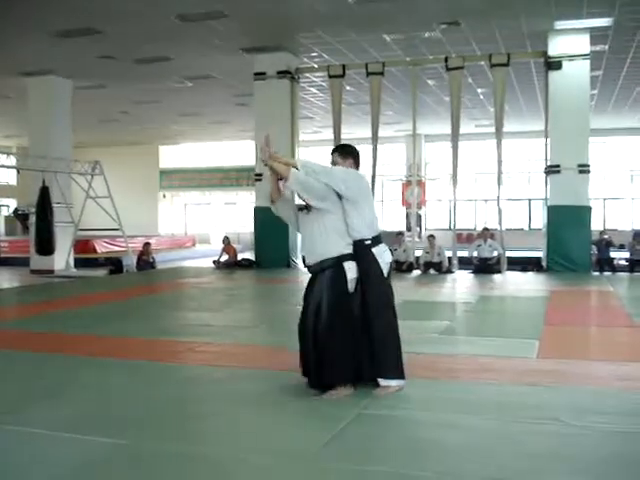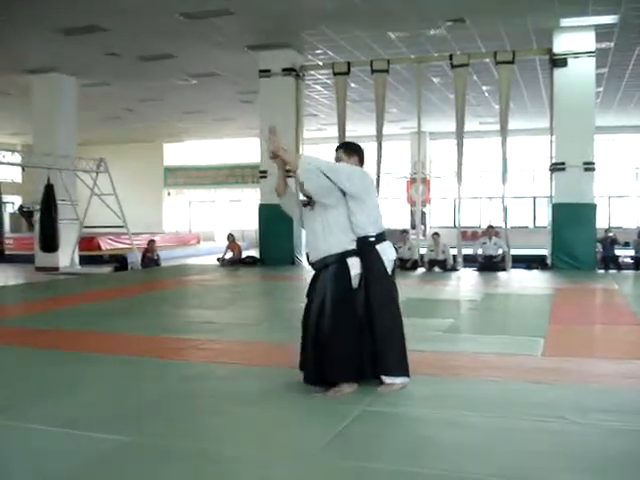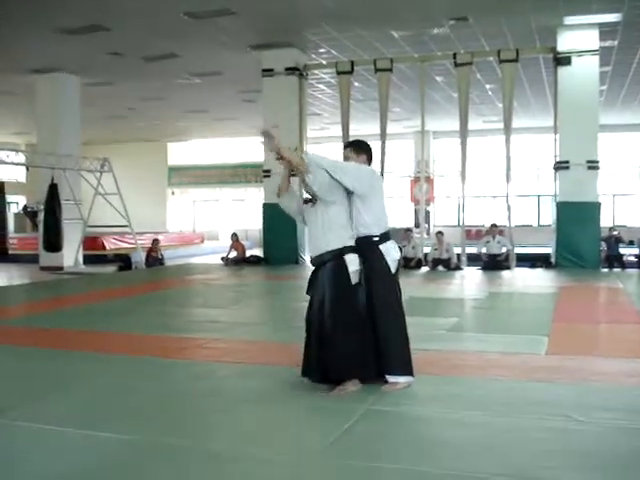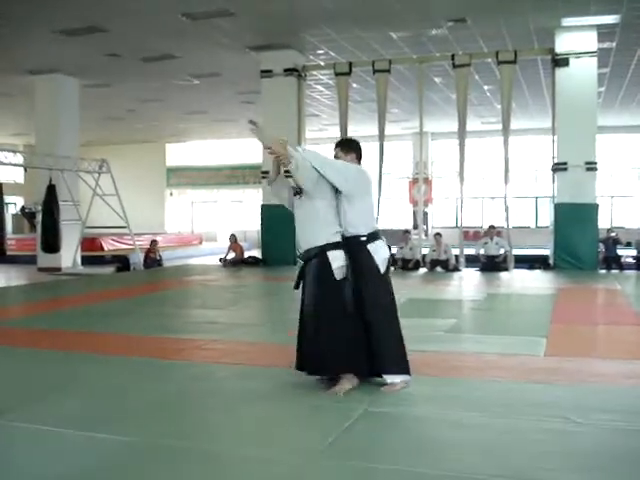
dt=0.4s
person 1, frame 1
left shoulder: (355, 180)
right shoulder: (343, 186)
left elbow: (316, 171)
left wrist: (282, 160)
left hip: (370, 256)
right hip: (356, 256)
left knee: (380, 315)
right knee: (360, 315)
left ankle: (392, 377)
right ankle: (367, 370)
person 1, frame 2
left shoulder: (359, 178)
right shoulder: (348, 184)
left elbow: (321, 167)
left wrist: (285, 155)
left hip: (374, 253)
right hip: (360, 253)
left knee: (384, 313)
right knee: (363, 313)
left ankle: (396, 374)
right ankle: (370, 368)
person 1, frame 3
left shoulder: (368, 176)
right shoulder: (354, 181)
left elbow: (328, 166)
left wrist: (299, 158)
left hip: (378, 252)
right hip: (364, 252)
left knee: (387, 312)
right knee: (366, 311)
left ankle: (400, 374)
person 1, frame 4
left shoulder: (355, 174)
right shoulder: (347, 178)
left elbow: (317, 160)
left wrist: (287, 151)
left hip: (368, 251)
right hip: (357, 251)
left knee: (380, 311)
right knee: (359, 310)
left ankle: (397, 374)
person 2, frame 1
left shoulder: (329, 199)
right shoulder: (301, 214)
left elbow: (298, 178)
right elbow: (278, 202)
left wrist: (278, 164)
right wrist: (274, 174)
left hip: (338, 271)
right hip: (320, 274)
left knee: (336, 326)
right knee: (312, 326)
left ankle: (344, 382)
right ankle: (323, 376)
person 2, frame 2
left shoulder: (333, 197)
right shoulder: (305, 209)
left elbow: (310, 175)
right elbow: (283, 194)
left wrist: (281, 152)
right wrist: (281, 167)
left hip: (342, 267)
right hip: (324, 271)
left knee: (340, 322)
right knee: (316, 321)
left ankle: (348, 379)
right ankle: (325, 373)
person 2, frame 3
left shoulder: (333, 193)
right shoulder: (307, 206)
left elbow: (312, 170)
right elbow: (284, 196)
right wrist: (286, 168)
left hip: (341, 265)
right hip: (324, 268)
left knee: (343, 322)
right knee: (322, 322)
left ankle: (354, 378)
right ankle: (332, 373)
person 2, frame 4
left shoulder: (319, 187)
right shoulder: (298, 196)
left elbow: (297, 161)
right elbow: (276, 181)
left wrist: (268, 142)
right wrist: (277, 160)
left hip: (328, 259)
right hip: (315, 262)
left knee: (332, 316)
right knee: (318, 317)
left ankle: (348, 374)
right ankle: (336, 371)
